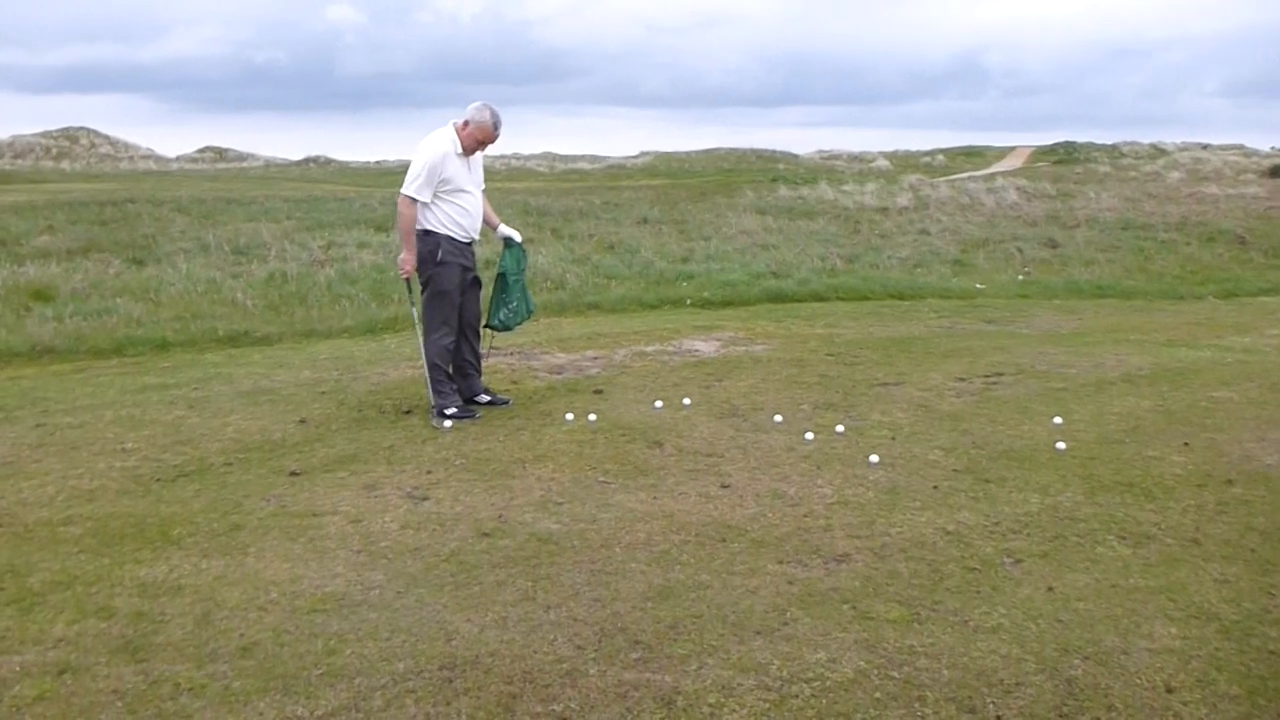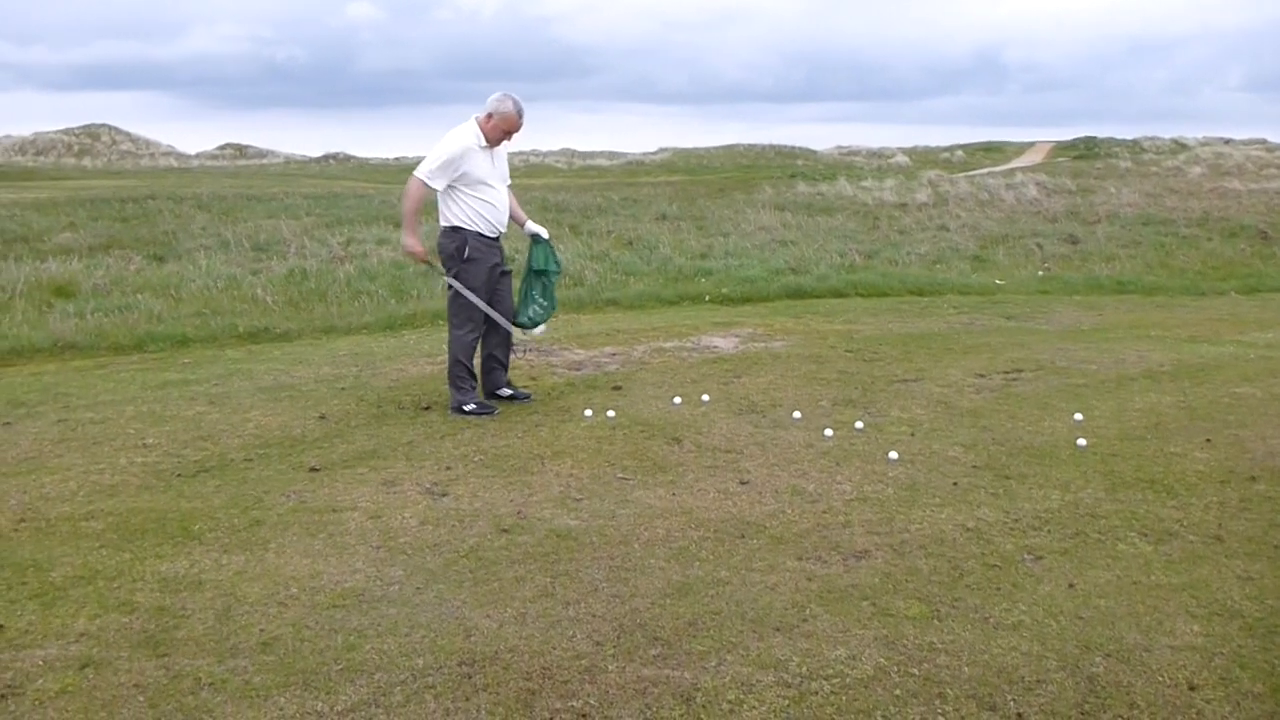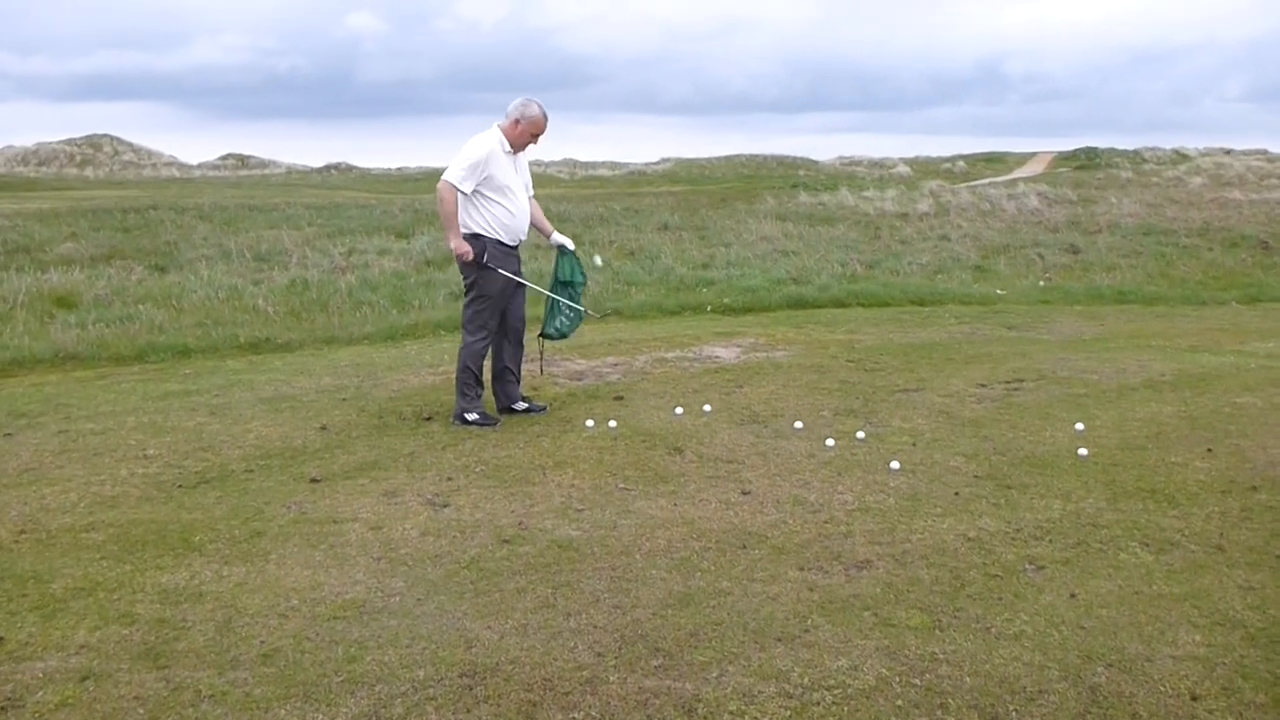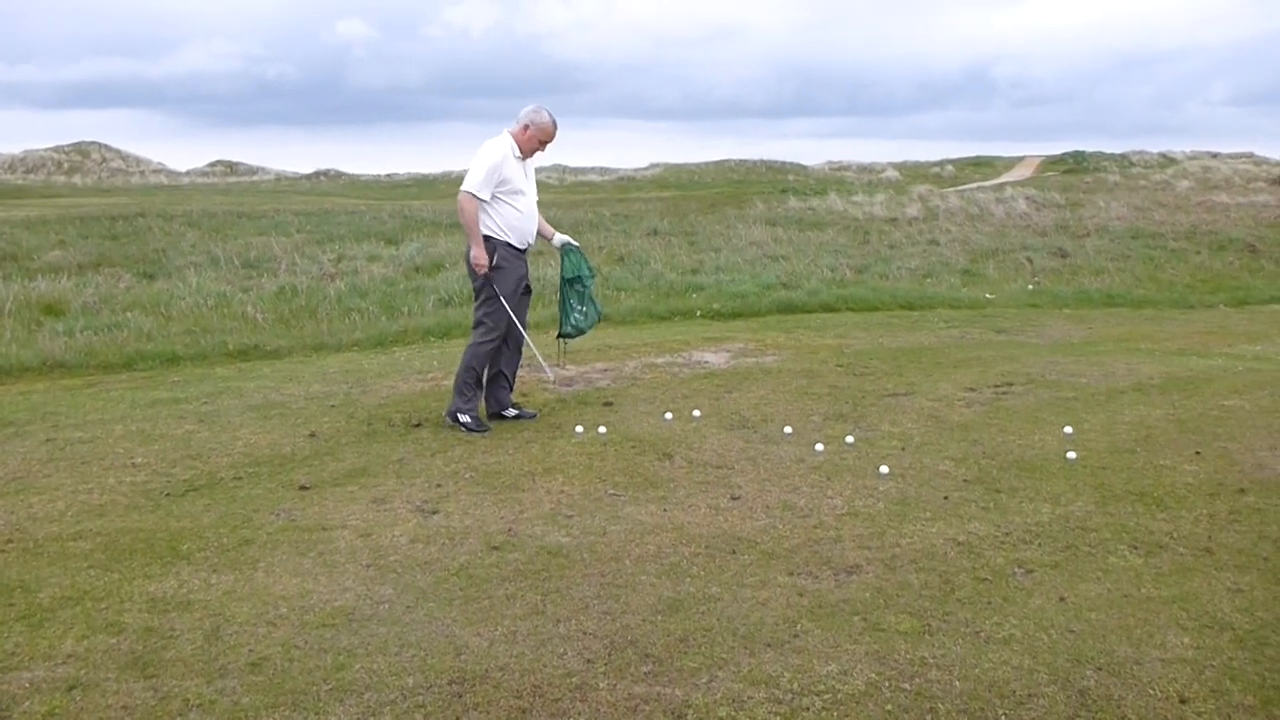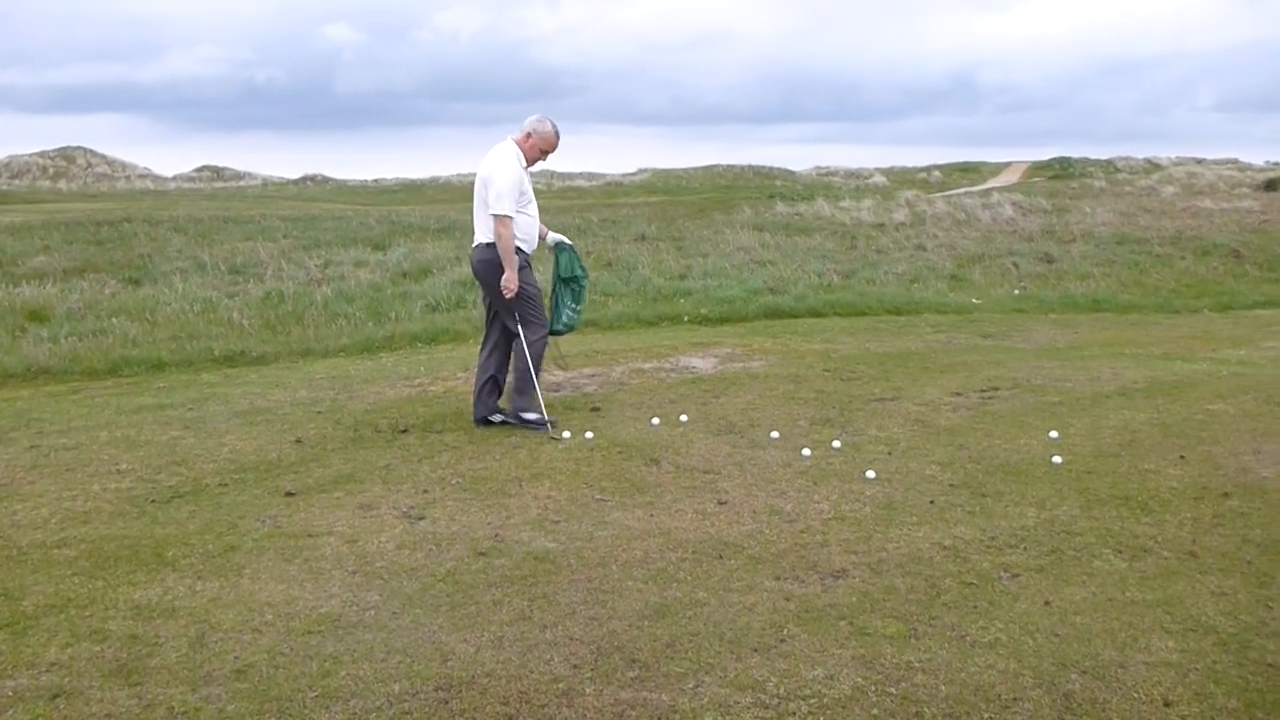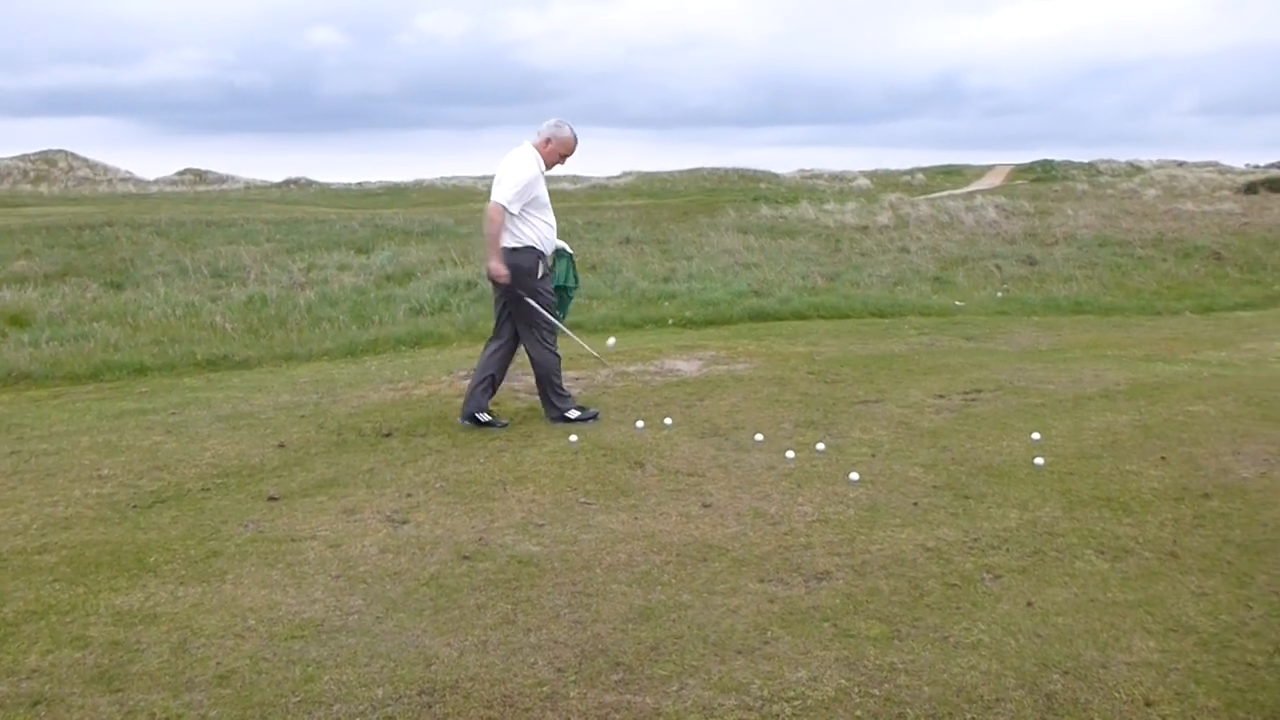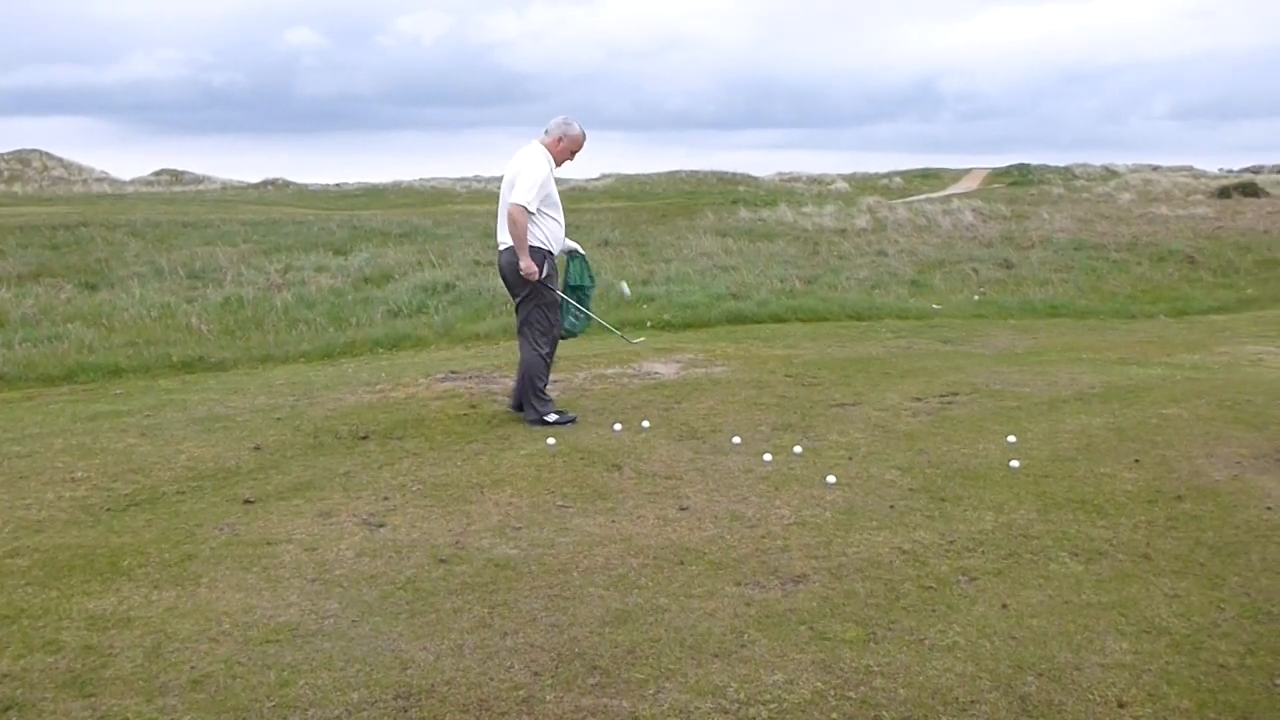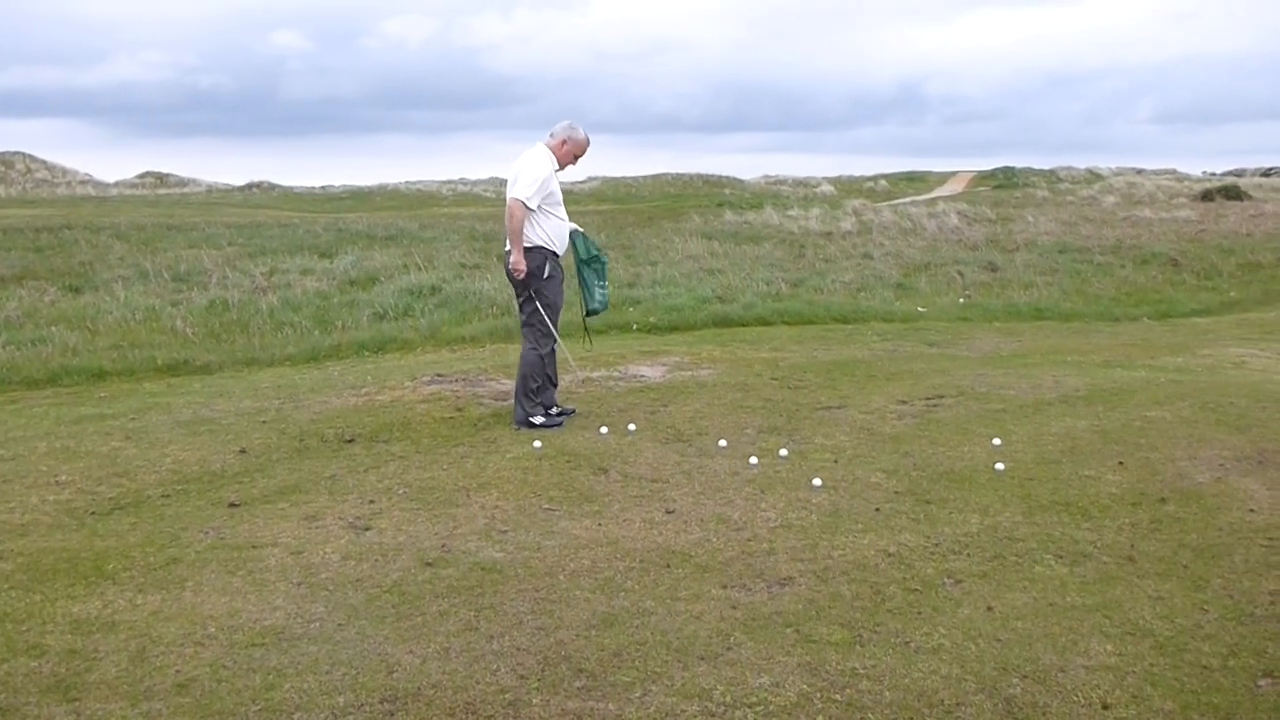
dt=0.4s
person 1, frame 1
left shoulder: (473, 152)
right shoulder: (435, 150)
right elbow: (407, 202)
left wrist: (499, 227)
right wrist: (409, 252)
left hip: (463, 248)
right hip: (438, 248)
left knee: (469, 322)
right knee: (442, 326)
left ankle: (471, 389)
right ankle: (444, 400)
person 1, frame 2
left shoulder: (496, 147)
right shoulder: (458, 144)
right elbow: (417, 183)
left wrist: (526, 223)
right wrist: (410, 234)
left hip: (492, 244)
right hip: (465, 246)
left knee: (502, 316)
right knee: (466, 322)
left ankle: (495, 384)
right ankle: (462, 396)
person 1, frame 3
left shoulder: (518, 156)
right shoulder: (482, 148)
left elbow: (527, 200)
right elbow: (445, 188)
left wrist: (553, 234)
right wrist: (455, 238)
left hip: (508, 253)
right hip: (484, 252)
left knee: (512, 329)
right knee: (479, 331)
left ankle: (508, 397)
right ankle: (466, 407)
person 1, frame 4
left shoulder: (523, 161)
right shoulder: (495, 154)
right elbow: (467, 199)
left wrist: (554, 236)
right wrist: (476, 248)
left hip: (514, 255)
right hip: (494, 255)
left knee: (513, 333)
right knee: (490, 330)
left ankle: (498, 403)
right ankle: (463, 406)
person 1, frame 5
left shoulder: (511, 161)
right shoulder: (507, 166)
right elbow: (502, 224)
left wrist: (546, 234)
right wrist: (510, 272)
left hip: (495, 260)
right hip: (502, 260)
left knee: (501, 335)
right knee: (533, 328)
left ankle: (486, 408)
right ankle: (524, 406)
person 1, frame 6
left shoulder: (524, 162)
right shoulder: (526, 168)
right elbow: (495, 210)
left wrist: (552, 240)
right wrist: (494, 258)
left hip: (512, 260)
right hip: (524, 261)
left knee: (505, 337)
right knee: (542, 337)
left ankle: (477, 406)
right ankle: (559, 407)
person 1, frame 7
left shoulder: (533, 161)
right shoulder: (536, 166)
right elbow: (516, 212)
left wrist: (561, 242)
right wrist: (525, 258)
left hip: (530, 258)
right hip: (531, 263)
left knee: (547, 331)
right knee: (538, 336)
left ankle: (525, 397)
right ankle: (538, 409)
person 1, frame 8
left shoulder: (538, 163)
right shoulder: (538, 166)
right elbow: (515, 207)
left wrist: (564, 226)
right wrist: (517, 254)
left hip: (535, 259)
right hip: (535, 260)
left knee: (543, 335)
right knee: (539, 337)
left ankle: (544, 403)
right ankle: (528, 411)
